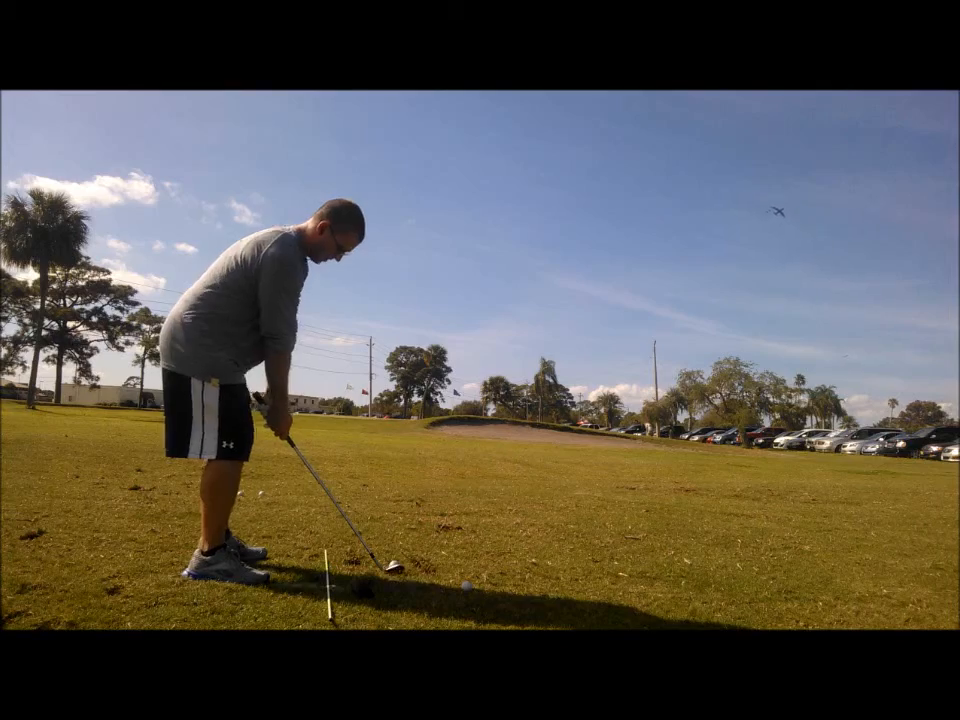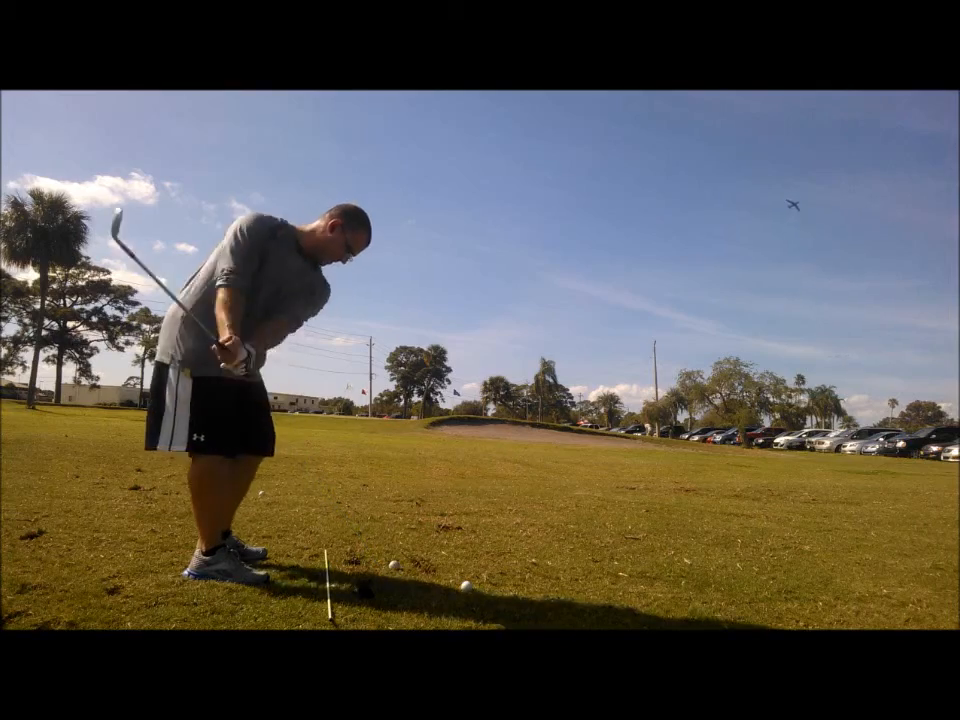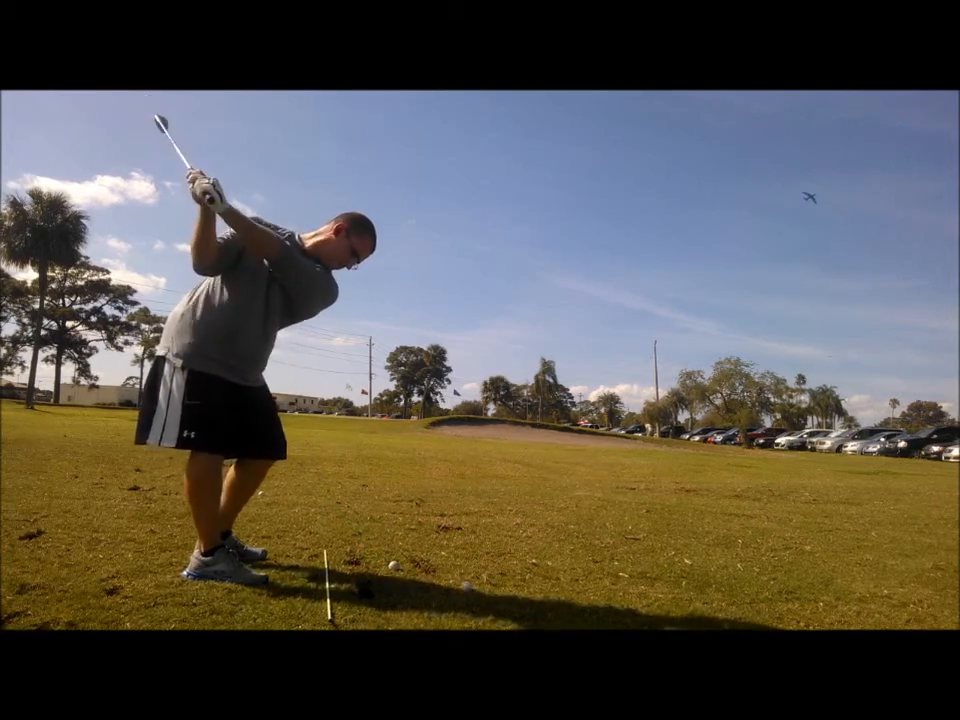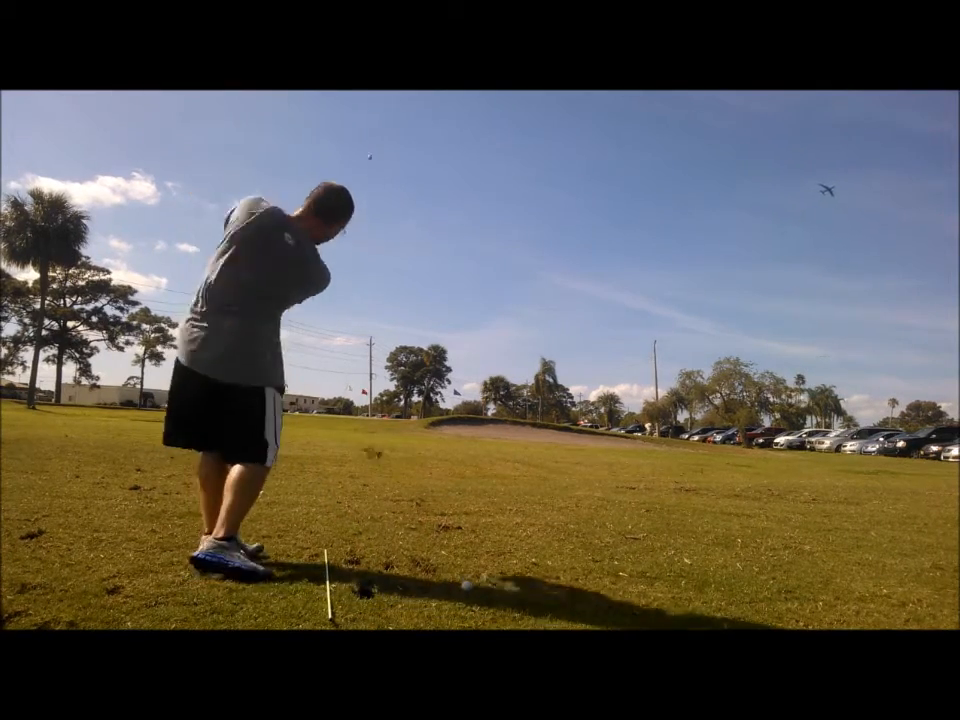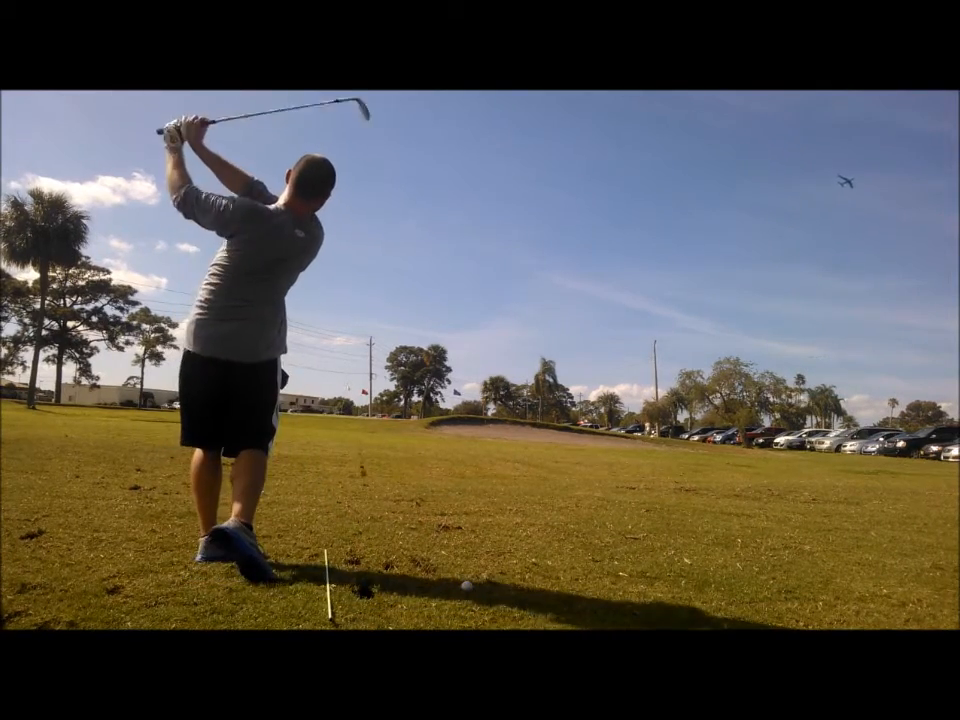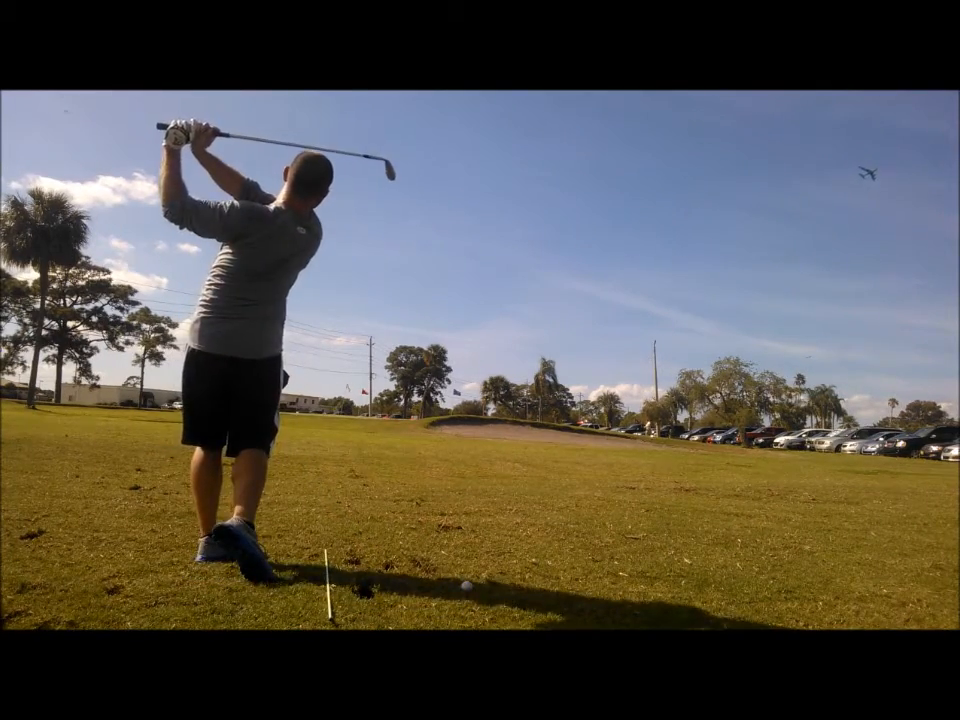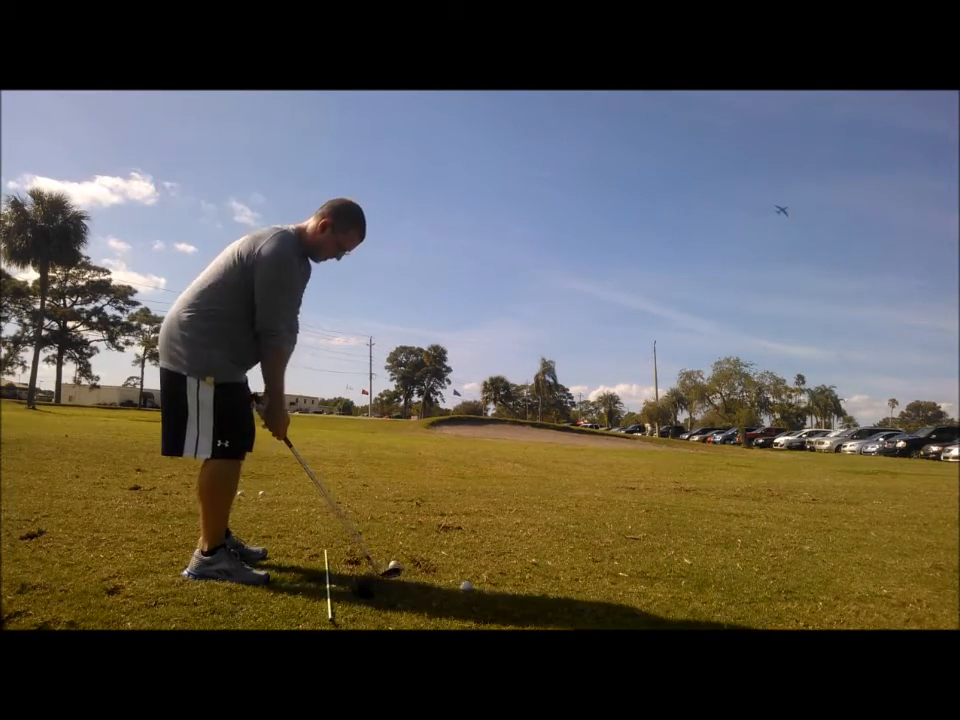
dt=0.5s
person 1, frame 1
left shoulder: (283, 249)
right shoulder: (283, 255)
left elbow: (282, 334)
right elbow: (277, 338)
left wrist: (273, 394)
right wrist: (279, 403)
left hip: (215, 354)
right hip: (198, 351)
left knee: (233, 450)
right knee: (226, 452)
left ankle: (219, 538)
right ankle: (209, 555)
person 1, frame 2
left shoulder: (316, 288)
right shoulder: (260, 228)
left elbow: (282, 324)
right elbow: (229, 281)
left wrist: (246, 350)
right wrist: (229, 337)
left hip: (241, 365)
right hip: (192, 349)
left knee: (252, 450)
right knee: (211, 450)
left ankle: (221, 537)
right ankle: (209, 554)
person 1, frame 3
left shoulder: (322, 286)
right shoulder: (258, 227)
left elbow: (277, 254)
right elbow: (206, 263)
left wrist: (222, 207)
right wrist: (206, 209)
left hip: (243, 373)
right hip: (192, 351)
left knee: (263, 453)
right knee: (208, 449)
left ankle: (221, 536)
right ankle: (207, 554)
person 1, frame 4
left shoulder: (254, 210)
right shoulder: (316, 273)
left hip: (195, 349)
right hip: (250, 365)
left knee: (212, 448)
right knee: (253, 457)
left ankle: (213, 535)
right ankle: (221, 541)
person 1, frame 5
left shoulder: (250, 217)
right shoulder: (312, 236)
left elbow: (183, 196)
right elbow: (255, 189)
left wrist: (175, 147)
right wrist: (199, 147)
left hip: (204, 344)
right hip: (257, 354)
left knee: (207, 445)
right knee: (252, 445)
left ankle: (210, 537)
right ankle: (239, 524)
person 1, frame 6
left shoulder: (260, 216)
right shoulder: (309, 232)
left elbow: (176, 208)
left wrist: (173, 150)
left hip: (212, 343)
right hip: (255, 353)
left knee: (209, 442)
right knee: (253, 445)
left ankle: (210, 539)
right ankle: (240, 525)
person 1, frame 7
left shoulder: (293, 256)
right shoulder: (279, 250)
left elbow: (285, 334)
right elbow: (272, 335)
left wrist: (271, 396)
right wrist: (276, 401)
left hip: (219, 357)
right hip: (195, 352)
left knee: (231, 449)
right knee: (222, 451)
left ankle: (219, 538)
right ankle: (209, 554)
